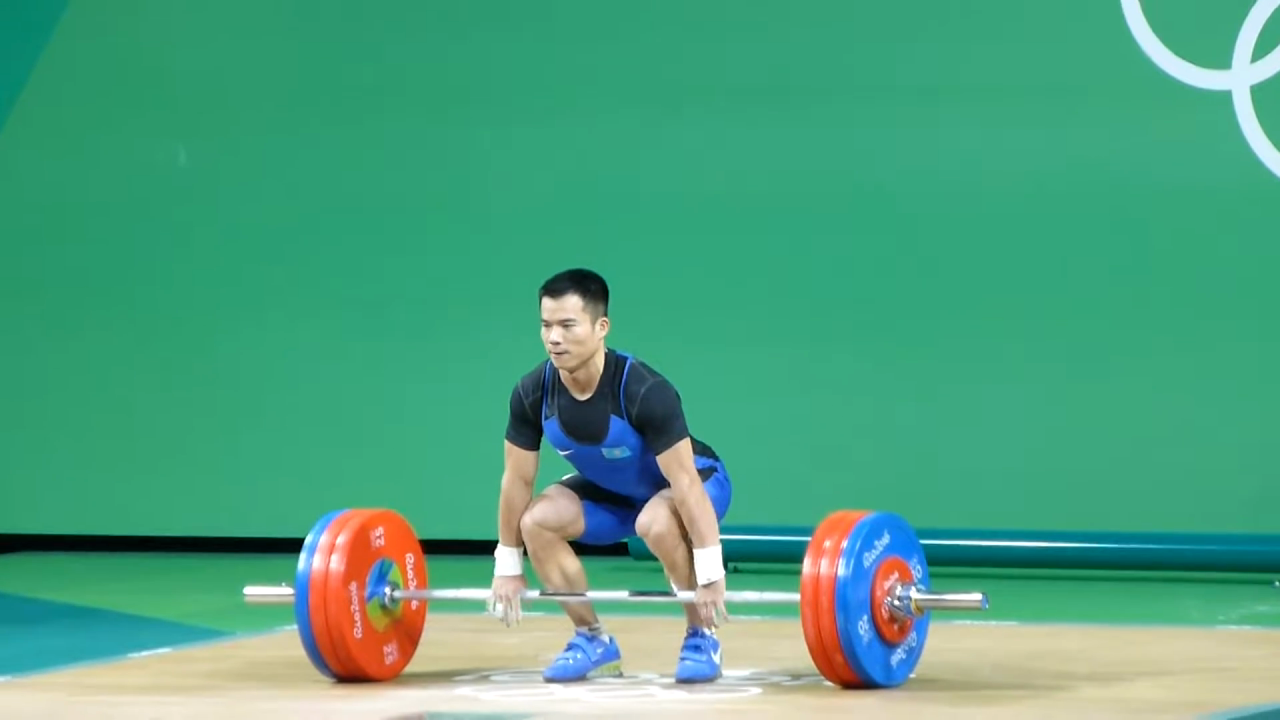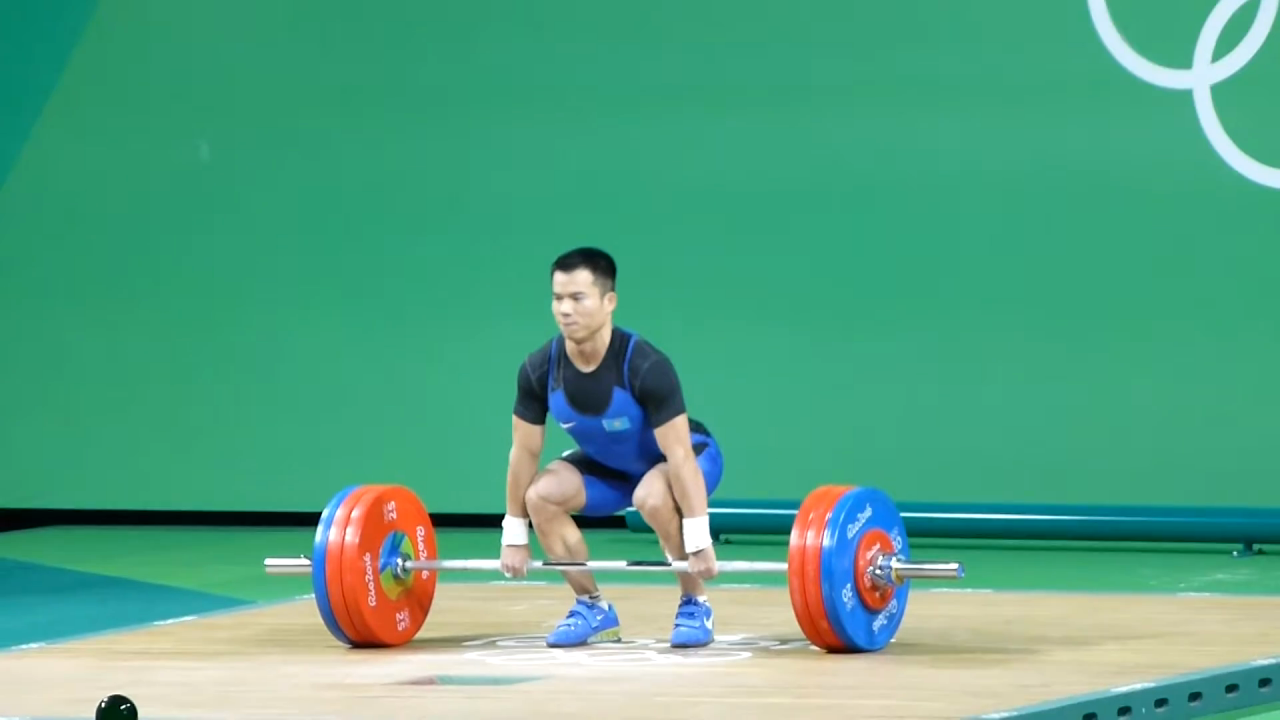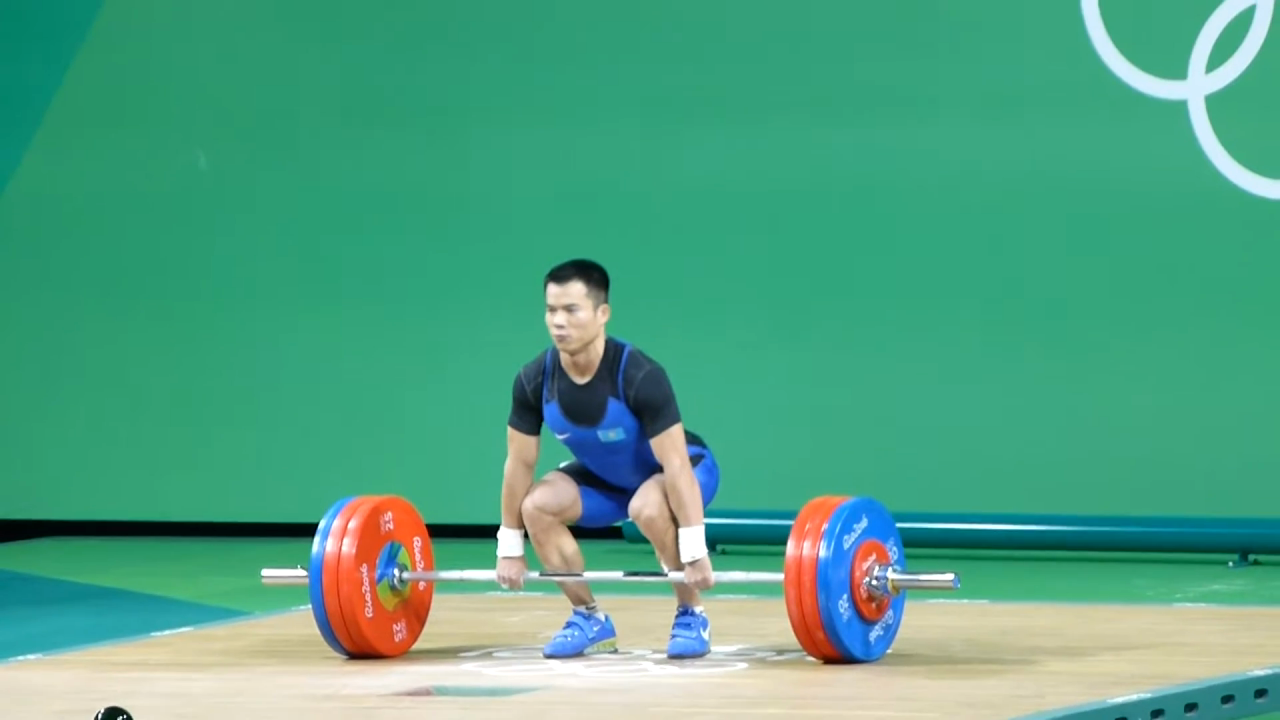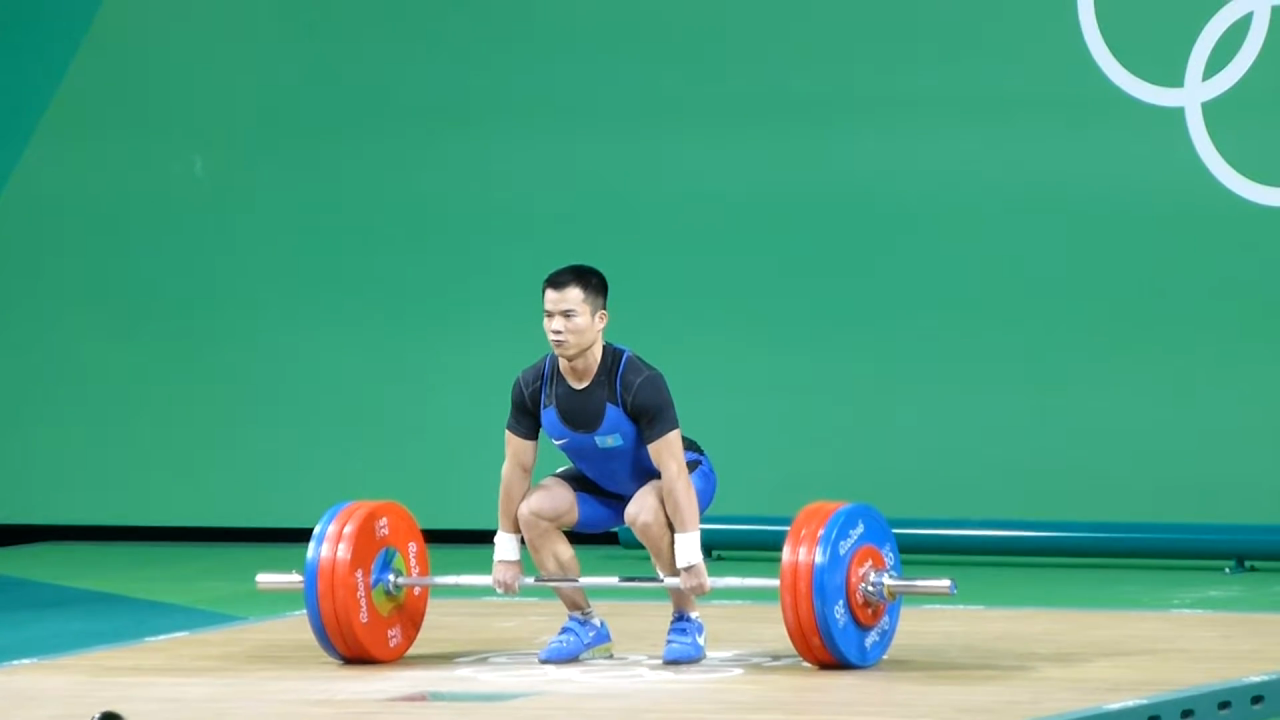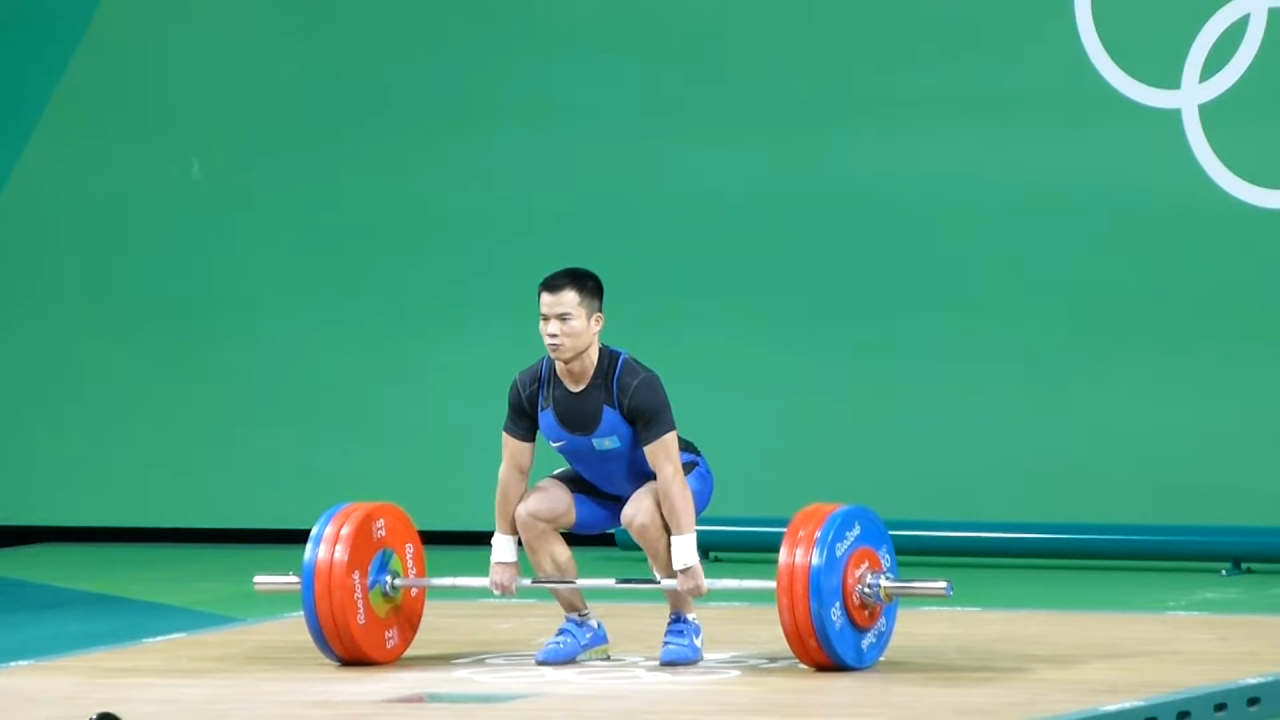
dt=0.4s
person 1, frame 1
left shoulder: (643, 390)
right shoulder: (532, 392)
left elbow: (684, 482)
right elbow: (516, 480)
left wrist: (711, 574)
right wrist: (507, 567)
left hip: (697, 479)
right hip: (612, 489)
left knee: (657, 523)
right knee: (537, 520)
left ankle: (702, 639)
right ankle: (594, 639)
person 1, frame 2
left shoulder: (645, 365)
right shoulder: (539, 369)
left elbow: (679, 455)
right elbow: (524, 452)
left wrist: (699, 540)
right wrist: (515, 536)
left hip: (688, 454)
right hip: (610, 463)
left knee: (653, 497)
right knee: (541, 495)
left ankle: (695, 605)
right ankle: (593, 607)
person 1, frame 3
left shoulder: (639, 375)
right shoulder: (534, 379)
left elbow: (675, 464)
right elbow: (519, 464)
left wrist: (695, 551)
right wrist: (510, 549)
left hip: (685, 467)
right hip: (606, 476)
left knee: (649, 507)
right knee: (537, 504)
left ankle: (691, 617)
right ankle: (590, 618)
person 1, frame 4
left shoulder: (638, 381)
right shoulder: (532, 385)
left elbow: (673, 471)
right elbow: (516, 467)
left wrist: (691, 557)
right wrist: (506, 552)
left hip: (683, 473)
right hip: (602, 481)
left knee: (644, 513)
right knee: (532, 511)
left ankle: (687, 622)
right ankle: (586, 623)
person 1, frame 5
left shoulder: (633, 383)
right shoulder: (529, 386)
left elbow: (668, 472)
right elbow: (513, 469)
left wrist: (687, 558)
right wrist: (503, 553)
left hip: (679, 474)
right hip: (600, 482)
left knee: (640, 515)
right knee: (530, 511)
left ankle: (683, 624)
right ankle: (582, 625)
